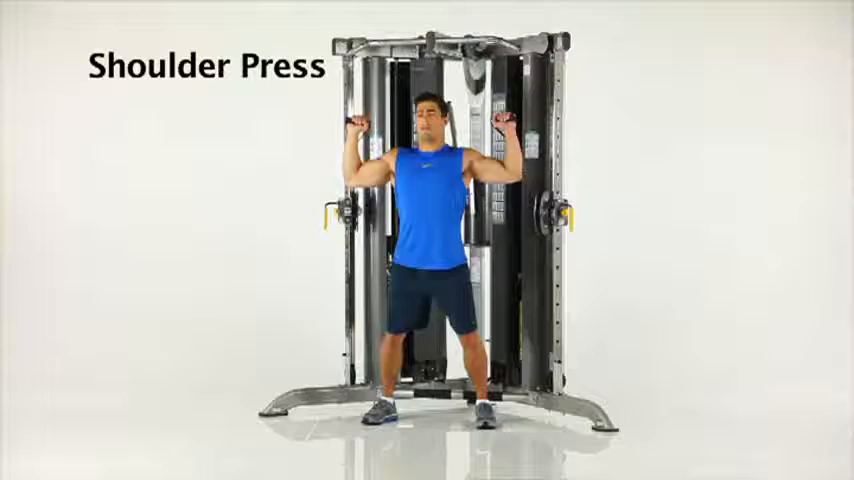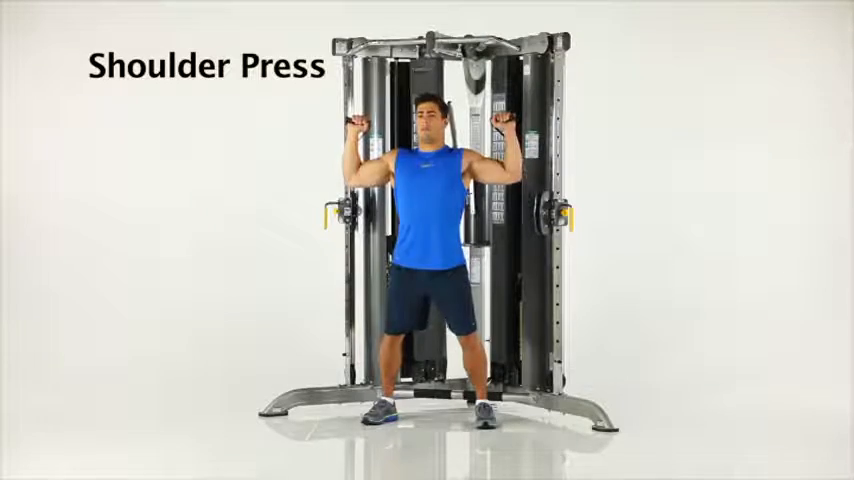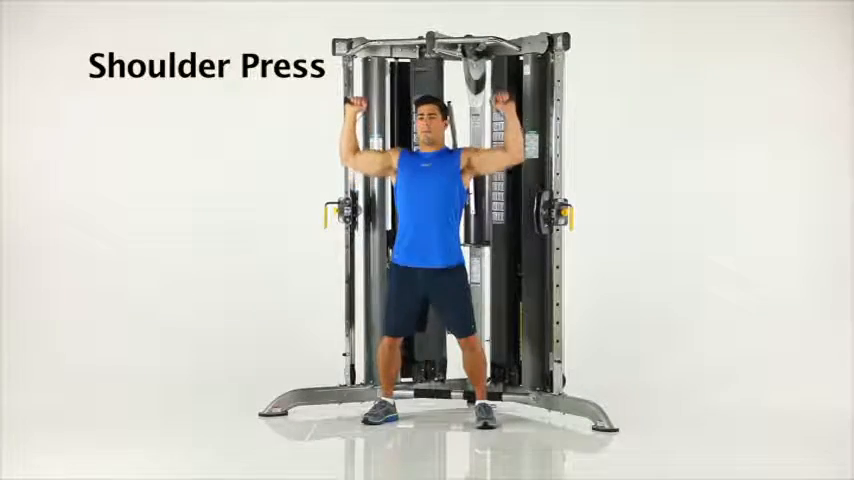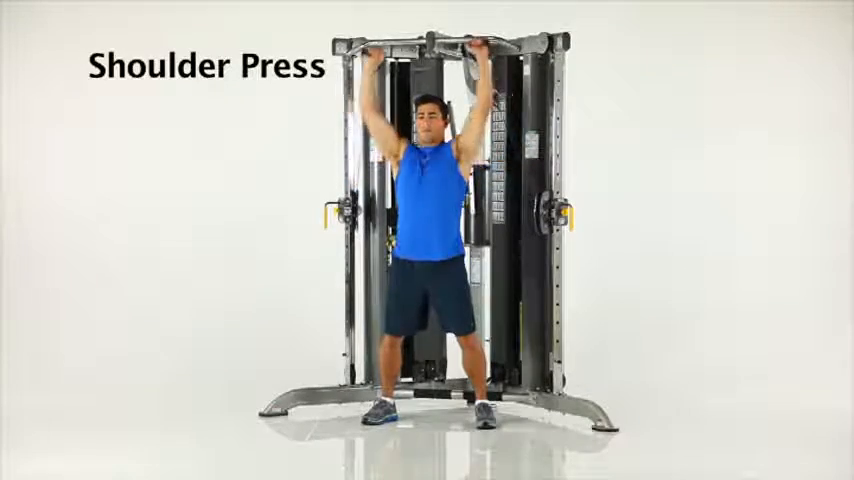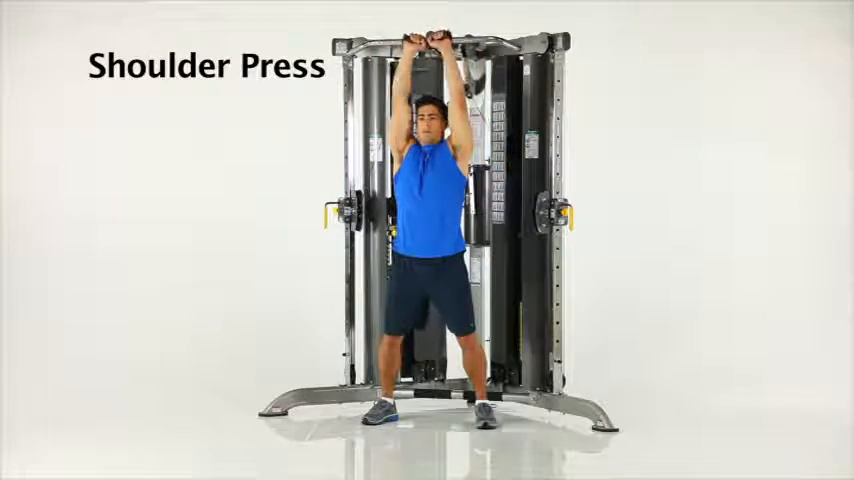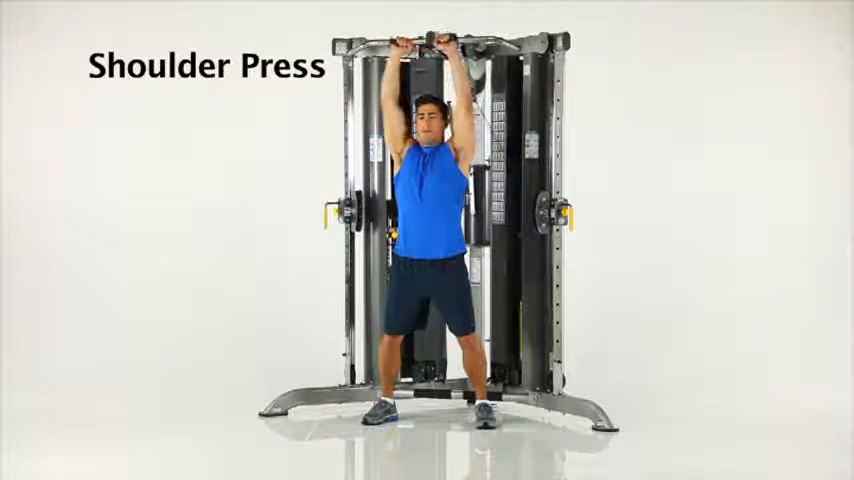
dt=0.4s
person 1, frame 1
left shoulder: (464, 159)
right shoulder: (396, 159)
left elbow: (512, 173)
right elbow: (352, 177)
left wrist: (509, 133)
right wrist: (352, 135)
left hip: (451, 266)
right hip: (407, 266)
left knee: (469, 336)
right knee: (393, 334)
left ankle: (482, 402)
right ankle: (386, 401)
person 1, frame 2
left shoulder: (463, 160)
right shoulder: (396, 160)
left elbow: (512, 175)
right elbow: (351, 178)
left wrist: (509, 133)
right wrist: (352, 136)
left hip: (449, 267)
right hip: (405, 266)
left knee: (469, 337)
right knee: (392, 335)
left ankle: (482, 402)
right ankle: (386, 401)
person 1, frame 3
left shoulder: (463, 160)
right shoulder: (397, 160)
left elbow: (513, 155)
right elbow: (350, 158)
left wrist: (510, 114)
right wrist: (351, 115)
left hip: (448, 267)
right hip: (405, 266)
left knee: (468, 338)
right knee: (390, 337)
left ankle: (482, 403)
right ankle: (386, 401)
person 1, frame 4
left shoulder: (458, 153)
right shoulder: (400, 153)
left elbow: (483, 106)
right elbow: (369, 112)
left wrist: (483, 60)
right wrist: (369, 67)
left hip: (448, 263)
right hip: (405, 262)
left knee: (467, 337)
right knee: (392, 337)
left ankle: (482, 403)
right ankle: (386, 401)
person 1, frame 5
left shoulder: (456, 151)
right shoulder: (403, 151)
left elbow: (458, 99)
right elbow: (399, 99)
left wrist: (446, 51)
right wrist: (408, 52)
left hip: (447, 263)
right hip: (406, 262)
left knee: (467, 337)
right knee: (391, 336)
left ankle: (482, 402)
right ankle: (386, 401)
person 1, frame 6
left shoulder: (457, 153)
right shoulder: (403, 152)
left elbow: (464, 103)
right elbow: (389, 103)
left wrist: (453, 54)
right wrist: (395, 55)
left hip: (448, 264)
right hip: (406, 263)
left knee: (467, 337)
right knee: (391, 336)
left ankle: (482, 403)
right ankle: (386, 402)
